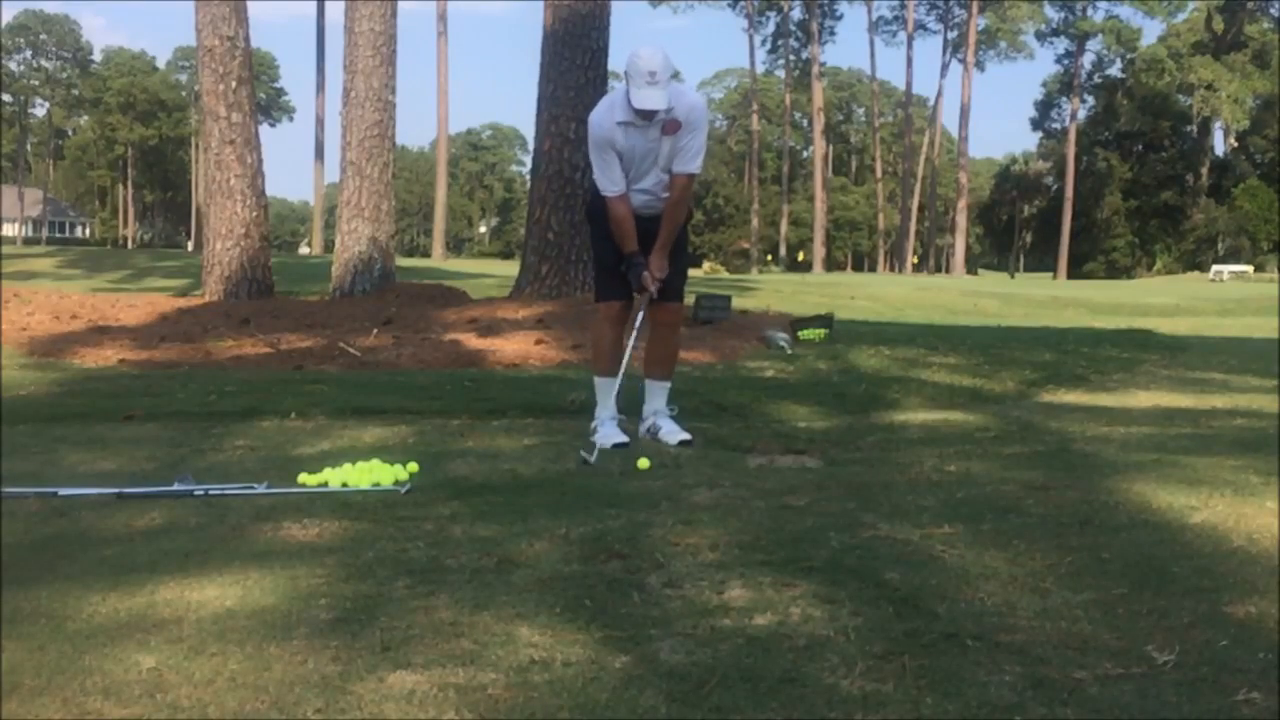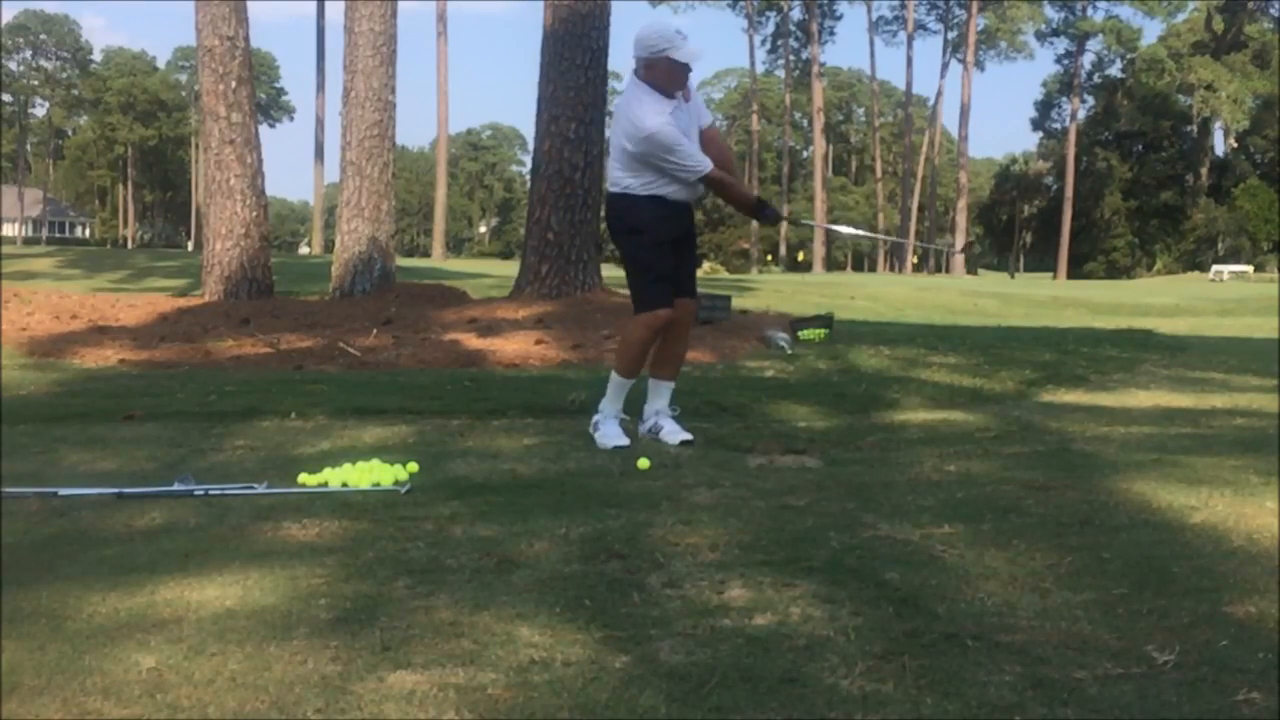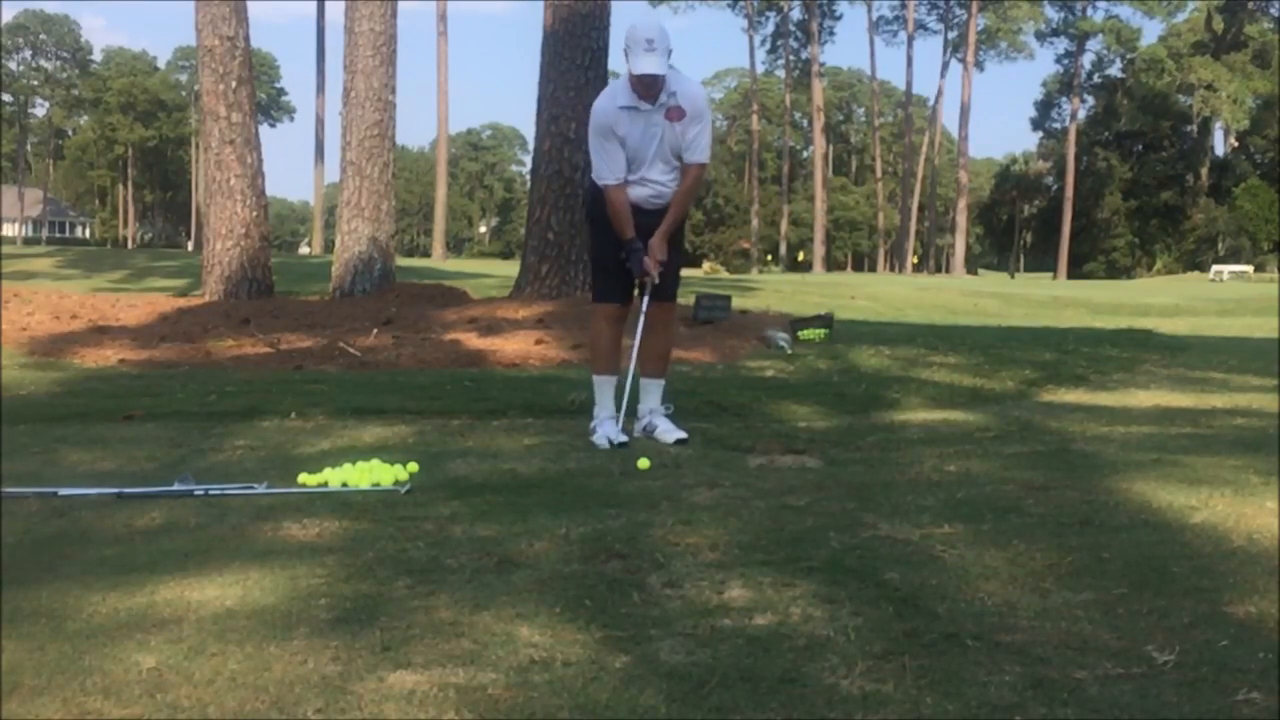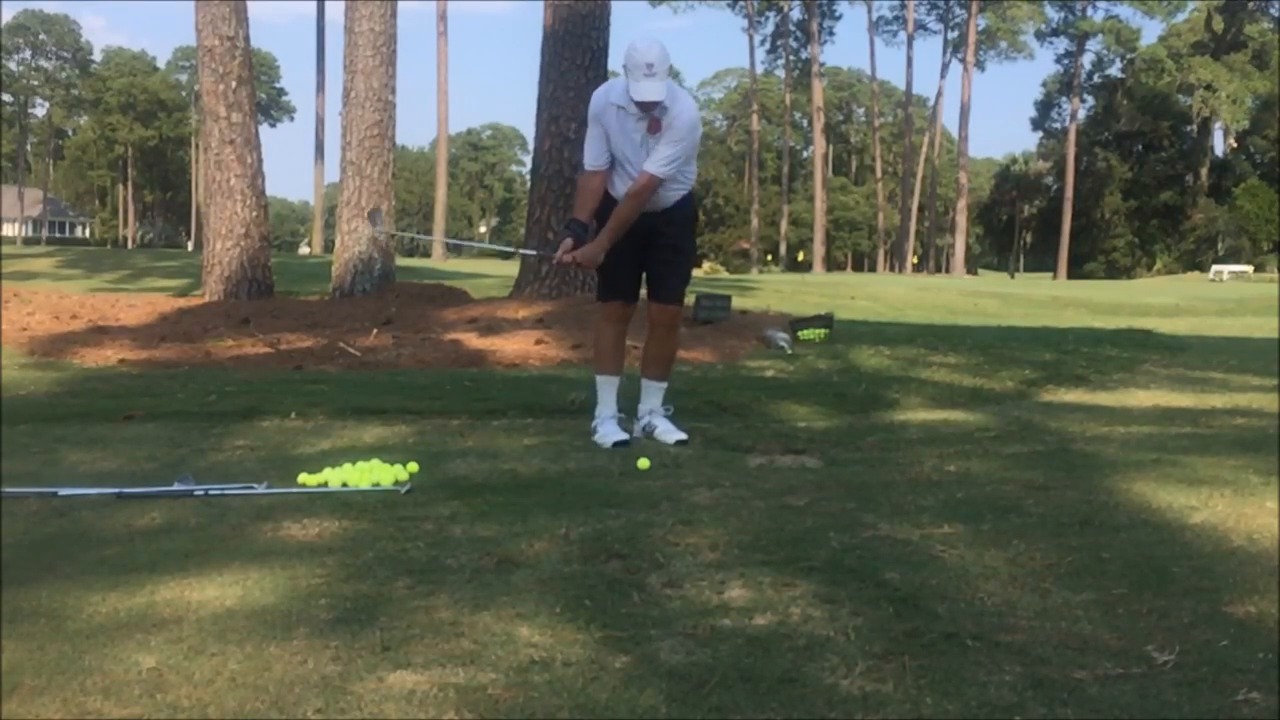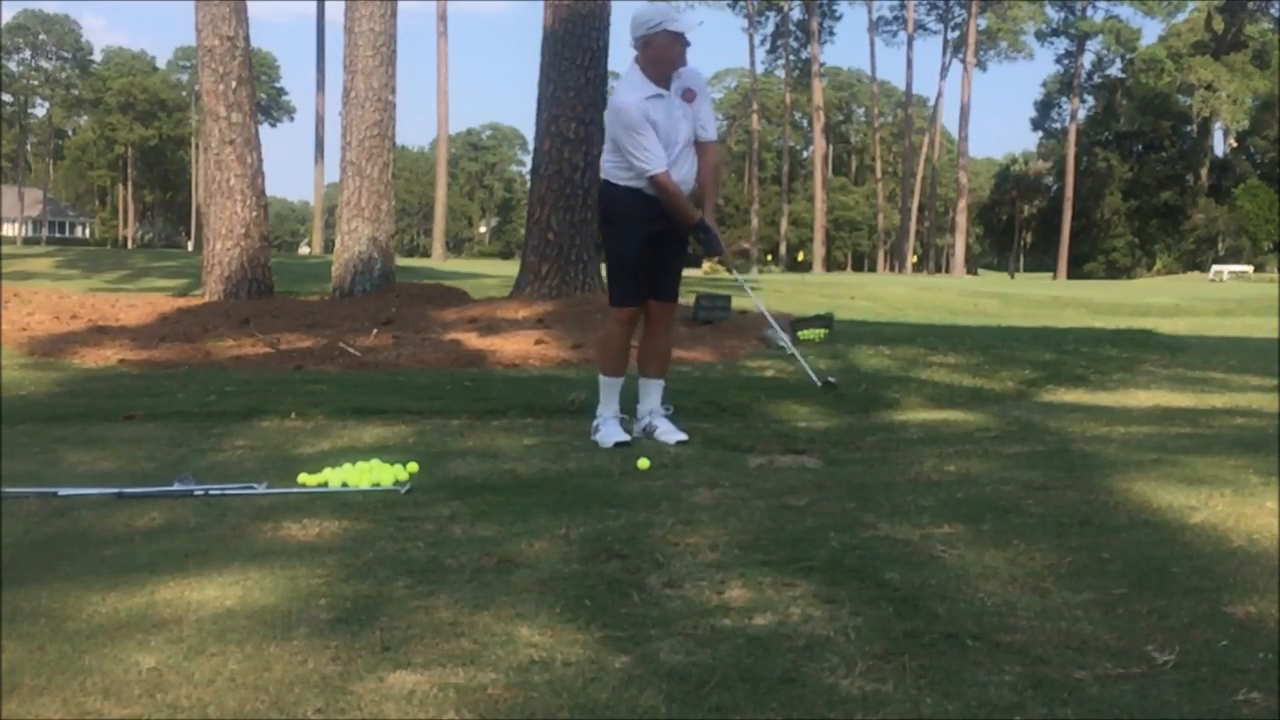
dt=1s
person 1, frame 1
left shoulder: (691, 107)
right shoulder: (603, 120)
left elbow: (681, 186)
right elbow: (615, 197)
left wrist: (660, 254)
right wrist: (634, 262)
left hip: (667, 215)
right hip: (614, 215)
left knee: (669, 313)
right knee: (612, 309)
left ankle: (655, 413)
right ankle: (605, 416)
person 1, frame 2
left shoulder: (674, 84)
right shoulder: (649, 123)
left elbow: (710, 136)
right elbow: (711, 176)
left wrist: (743, 197)
right wrist: (756, 206)
left hip: (674, 210)
right hip: (639, 216)
left knee: (684, 312)
right knee: (656, 314)
left ankle: (656, 413)
right ankle: (607, 414)
person 1, frame 3
left shoulder: (692, 97)
right shoulder: (606, 108)
left elbow: (694, 171)
right elbow: (613, 187)
left wrist: (662, 237)
right wrist: (632, 247)
left hip: (666, 210)
right hip: (613, 210)
left knee: (662, 309)
right knee: (610, 308)
left ankle: (650, 412)
right ankle: (605, 416)
person 1, frame 4
left shoulder: (683, 113)
right shoulder: (603, 101)
left elbow: (645, 186)
right elbow: (594, 172)
left wrist: (600, 244)
right wrist: (576, 230)
left hip: (672, 214)
right hip: (615, 208)
left knee: (667, 315)
right knee: (614, 310)
left ankle: (650, 413)
right ankle: (606, 415)
person 1, frame 5
left shoulder: (694, 83)
right shoulder: (628, 101)
left elbow: (708, 151)
right elbow: (657, 177)
left wrist: (708, 215)
right wrist: (699, 228)
left hip: (674, 209)
right hip: (629, 204)
left knee: (663, 311)
right knee: (626, 311)
left ankle: (651, 413)
right ankle: (607, 416)
